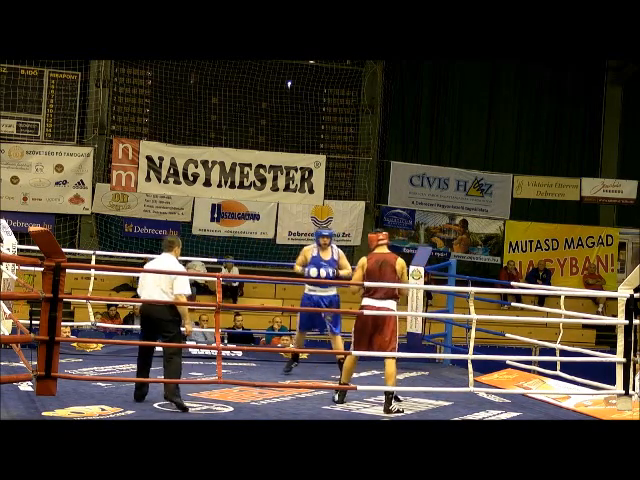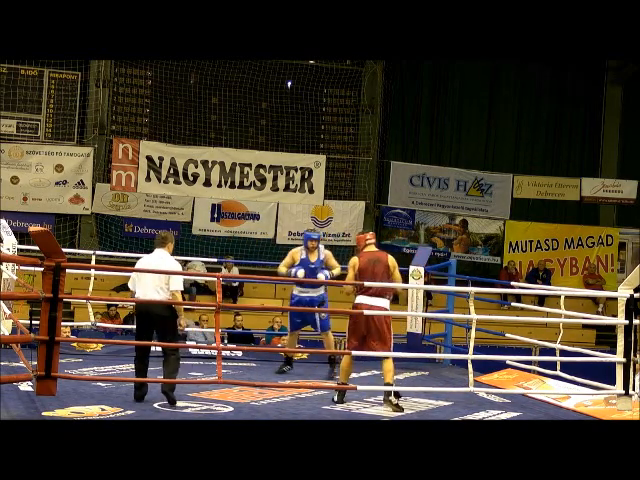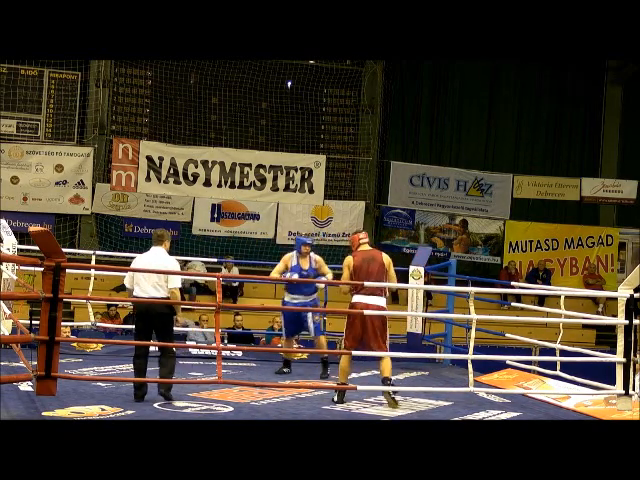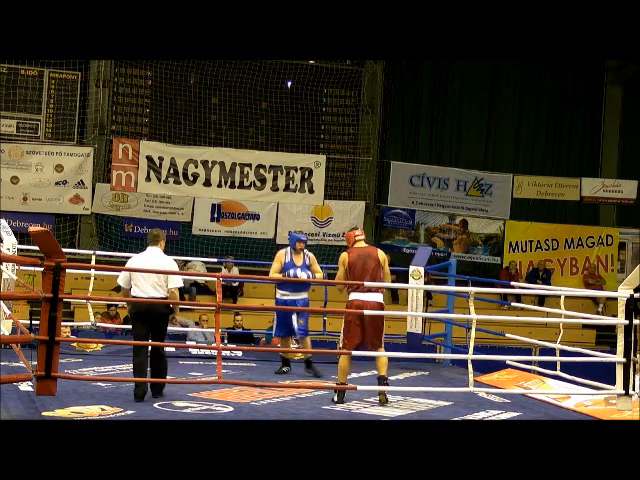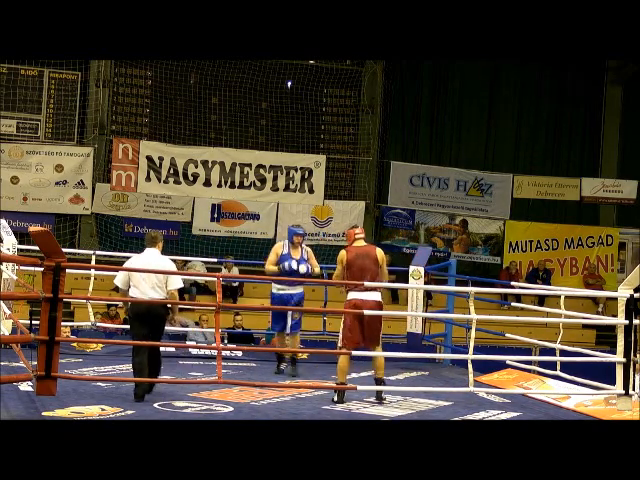
dt=0.1s
person 1, frame 1
left shoulder: (365, 261)
right shoulder: (399, 262)
left elbow: (354, 288)
right elbow: (404, 291)
left hip: (367, 308)
right hip: (387, 309)
left knee: (354, 352)
right knee: (389, 355)
left ankle: (341, 393)
right ankle: (389, 400)
person 1, frame 2
left shoulder: (356, 260)
right shoulder: (389, 259)
left elbow: (348, 289)
left hip: (361, 305)
right hip: (381, 308)
left knee: (350, 351)
right knee: (386, 354)
left ankle: (340, 393)
right ankle: (389, 393)
person 1, frame 3
left shoulder: (350, 259)
right shoulder: (384, 257)
left elbow: (344, 289)
right elbow: (393, 285)
left hip: (358, 304)
right hip: (378, 306)
left knee: (348, 350)
right knee: (383, 351)
left ankle: (340, 393)
right ankle: (387, 385)
person 1, frame 4
left shoulder: (345, 256)
right shoulder: (379, 254)
left elbow: (339, 285)
right elbow: (387, 282)
left hip: (355, 302)
right hip: (376, 302)
left knee: (346, 349)
right knee: (378, 347)
left ankle: (340, 393)
right ankle: (382, 384)
person 1, frame 5
left shoulder: (344, 253)
right shoulder: (378, 252)
left elbow: (336, 280)
right elbow: (384, 280)
left hip: (354, 301)
right hip: (374, 301)
left knee: (346, 348)
right knee: (376, 346)
left ankle: (340, 392)
right ankle: (379, 388)
person 2, frame 1
left shoulder: (149, 265)
right shoulder: (177, 267)
left elbow: (141, 293)
right elbow: (180, 297)
right wrist: (186, 321)
left hip: (146, 310)
right hip: (166, 311)
left knee: (145, 352)
right knee: (173, 354)
left ankle: (139, 392)
right ankle: (171, 391)
person 2, frame 2
left shoulder: (141, 261)
right shoulder: (172, 264)
left elbow: (133, 290)
right elbow: (175, 294)
right wrist: (181, 317)
left hip: (143, 307)
right hip: (163, 309)
left knee: (142, 351)
right knee: (171, 351)
left ankle: (139, 392)
right ankle: (168, 387)
person 2, frame 3
left shoulder: (139, 259)
right shoulder: (170, 261)
left elbow: (130, 288)
right elbow: (174, 291)
right wrist: (178, 312)
left hip: (141, 305)
right hip: (161, 306)
left knee: (141, 350)
right knee: (167, 350)
left ankle: (140, 391)
right ankle: (164, 387)
person 2, frame 4
left shoulder: (134, 259)
right shoulder: (168, 261)
left elbow: (124, 288)
right elbow: (173, 291)
left wrist: (130, 306)
right wrist: (176, 311)
left hip: (139, 305)
right hip: (160, 306)
left knee: (139, 349)
right knee: (158, 348)
left ankle: (139, 391)
right ankle: (157, 388)
person 2, frame 5
left shoulder: (132, 261)
right shoulder: (167, 263)
left elbow: (121, 288)
right elbow: (173, 293)
left wrist: (126, 305)
right wrist: (174, 312)
left hip: (137, 307)
right hip: (158, 307)
left knee: (139, 349)
right knee: (153, 346)
left ankle: (140, 389)
right ankle: (149, 384)
person 3, frame 1
left shoulder: (337, 252)
right shoulder: (308, 250)
left elbow: (348, 271)
right elbow: (296, 267)
left wrist: (335, 272)
right wrist: (305, 272)
left hip: (330, 297)
right hip: (310, 296)
left knee: (334, 332)
right knee: (302, 330)
left ankle: (342, 367)
right ankle: (294, 358)
person 3, frame 2
left shoulder: (325, 253)
right shoulder: (295, 252)
left elbow: (337, 268)
right elbow: (281, 269)
left wrist: (330, 275)
right wrist: (291, 272)
left hip: (318, 297)
right hip: (299, 296)
left knee: (325, 330)
right knee: (293, 331)
left ankle: (332, 364)
right ankle: (288, 362)
person 3, frame 3
left shoulder: (316, 259)
right shoulder: (288, 258)
left elbow: (329, 274)
right elbow: (273, 275)
left wrist: (325, 280)
right wrist: (286, 276)
left hip: (310, 302)
right hip: (291, 302)
left knee: (318, 333)
right knee: (288, 336)
left ankle: (325, 366)
right ankle: (287, 364)
person 3, frame 4
left shoulder: (309, 256)
right shoulder: (282, 254)
left elbow: (320, 274)
right elbow: (272, 276)
left wrist: (311, 276)
right wrist: (286, 275)
left hip: (301, 300)
right hip: (283, 299)
left knee: (303, 334)
right knee: (283, 335)
left ankle: (309, 364)
right ankle: (286, 364)
person 3, frame 5
left shoulder: (307, 251)
right shoulder: (279, 247)
left elbow: (317, 270)
right elbow: (268, 268)
left wrist: (309, 269)
right wrist: (282, 267)
left hip: (296, 294)
right hip: (278, 293)
left knee: (293, 330)
right knee: (279, 330)
left ankle: (293, 362)
right ankle: (282, 360)
